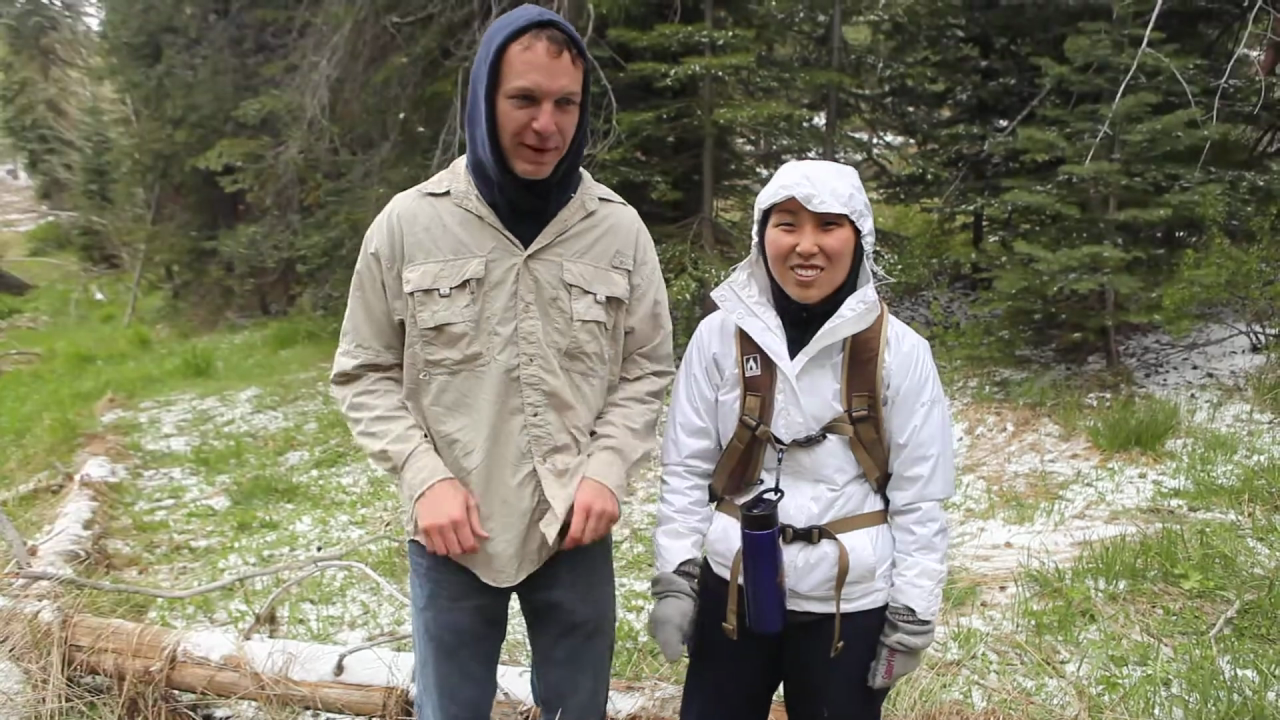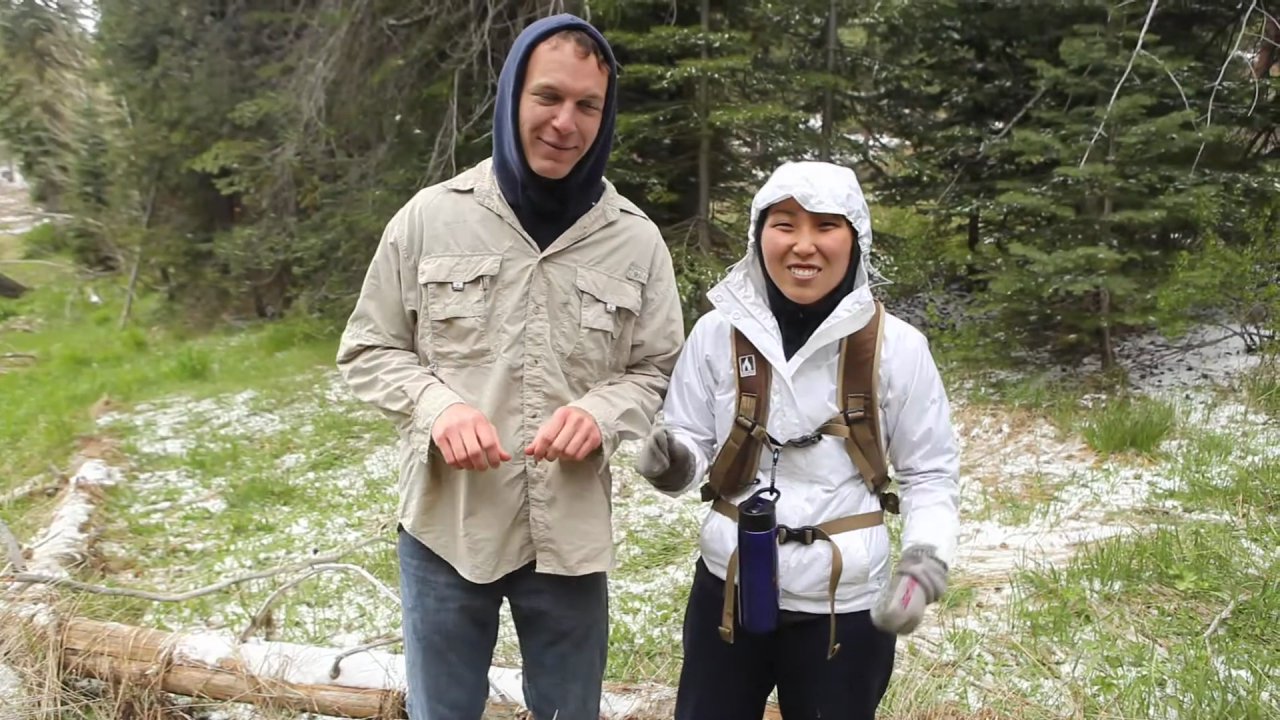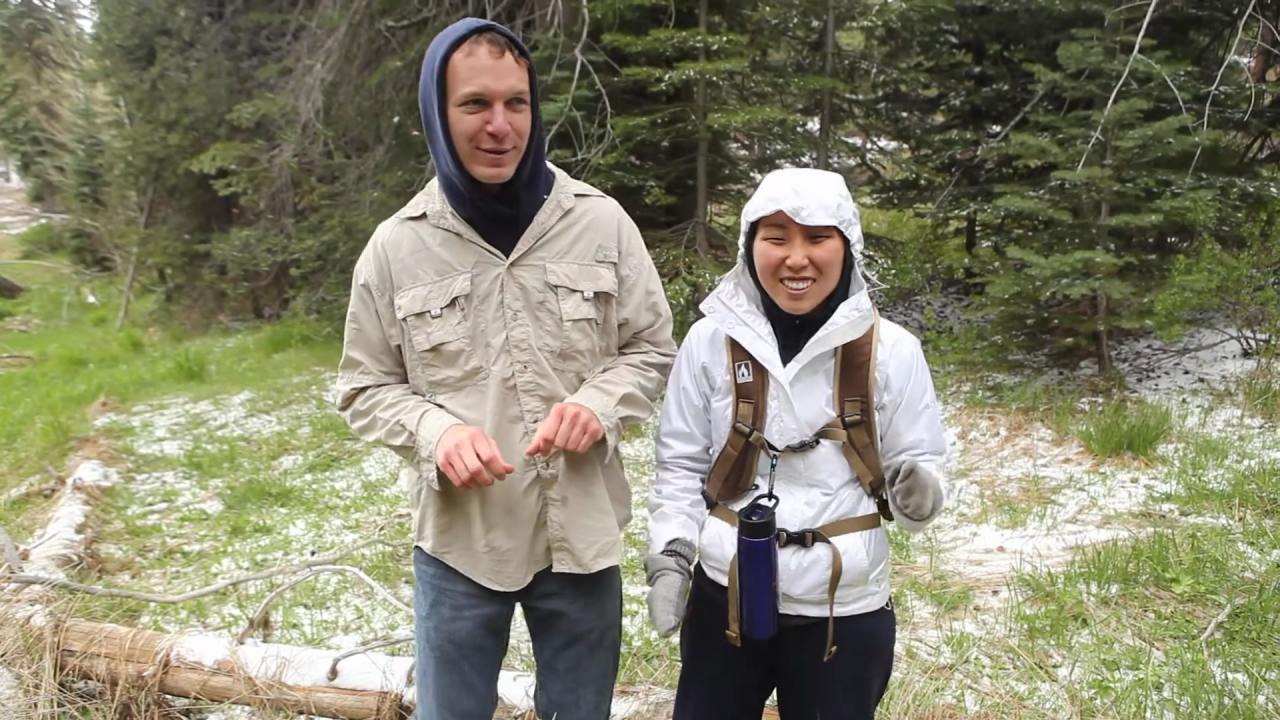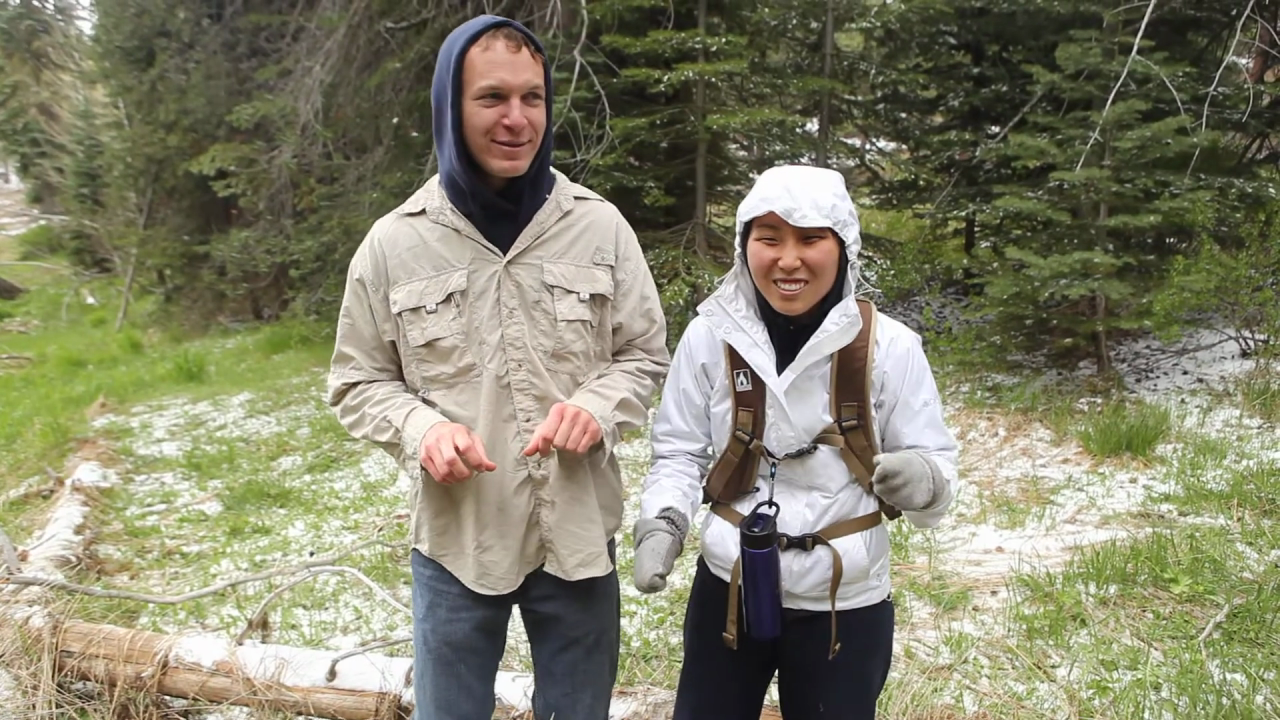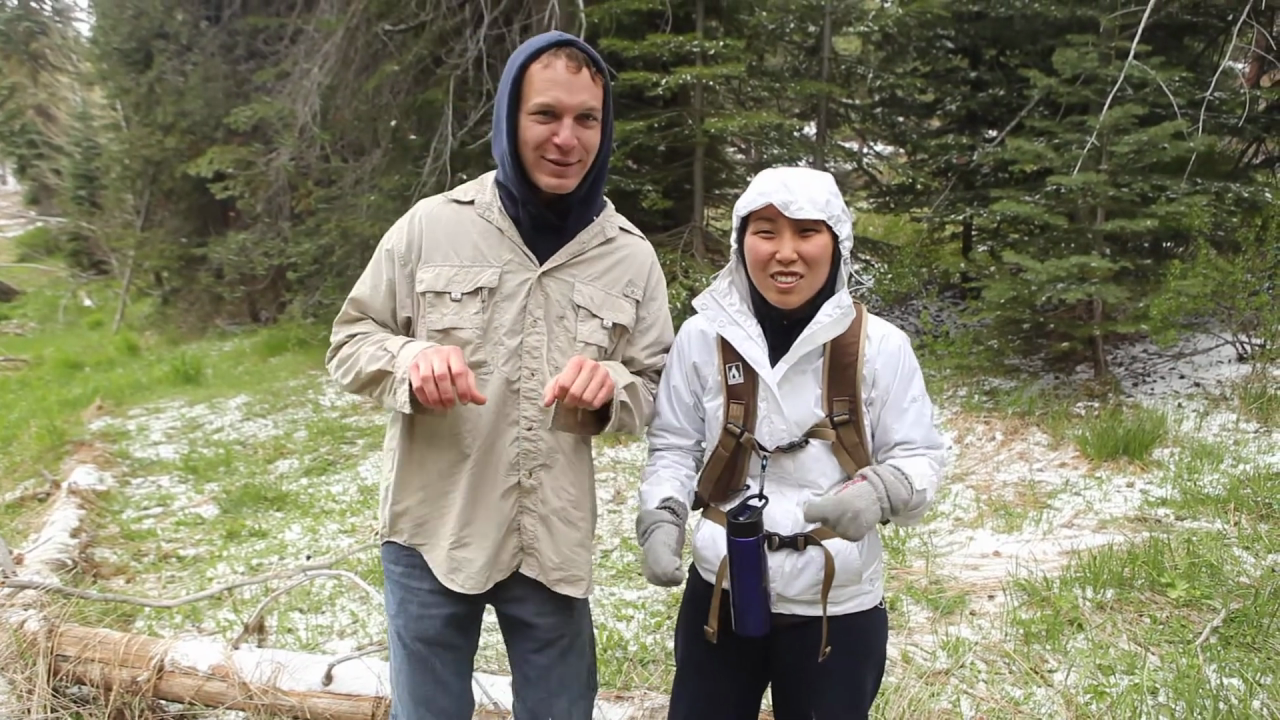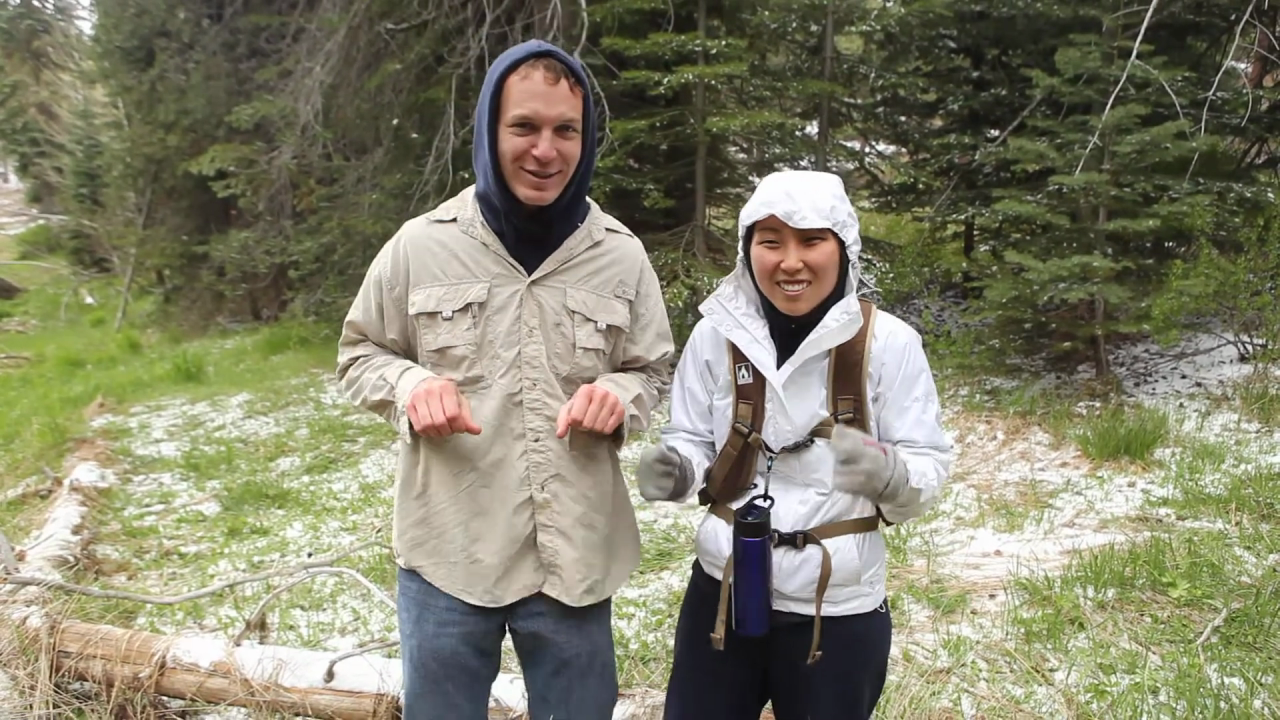
dt=0.7s
person 1, frame 1
left shoulder: (618, 228)
right shoulder: (408, 222)
left elbow: (648, 371)
right elbow: (363, 373)
left wrist: (607, 465)
right wrist: (425, 473)
left hip: (574, 531)
right hip: (454, 534)
person 1, frame 2
left shoulder: (635, 240)
right shoulder: (430, 216)
left elbow: (659, 372)
right elbow: (369, 349)
left wrist: (600, 413)
right wrist: (437, 404)
left hip: (568, 531)
right hip: (444, 526)
person 1, frame 3
left shoulder: (601, 222)
right shoulder: (396, 247)
left elbow: (651, 350)
right elbow: (366, 388)
left wrist: (599, 404)
right wrist: (435, 432)
left hip: (581, 532)
right hip: (458, 539)
person 1, frame 4
left shoulder: (600, 227)
right shoulder: (394, 242)
left elbow: (645, 356)
right elbow: (357, 382)
left wrist: (598, 406)
right wrist: (420, 428)
left hip: (577, 536)
right hip: (454, 540)
person 1, frame 5
left shoulder: (631, 257)
right shoulder: (430, 226)
left elbow: (652, 387)
right elbow: (349, 342)
left wrist: (610, 387)
right wrist: (410, 358)
left hip: (554, 540)
right hip: (431, 532)
person 1, frame 6
left shoulder: (620, 255)
right shoulder: (419, 246)
left elbow: (652, 375)
right elbow: (359, 356)
left wrist: (617, 399)
right wrist: (409, 386)
left hip: (575, 558)
right hip: (445, 553)
person 2, frame 1
left shoulder: (899, 349)
right shoulder: (722, 333)
left elbow: (920, 495)
right elbow: (688, 465)
left wrist: (912, 616)
right wrist: (675, 577)
left hip: (849, 603)
right hip: (733, 587)
person 2, frame 2
left shoulder: (895, 348)
right shoulder: (718, 332)
left elbow: (931, 474)
right elbow: (689, 441)
left wrist: (924, 561)
right wrist: (670, 461)
left hip: (845, 602)
right hip: (729, 586)
person 2, frame 3
left shoulder: (890, 350)
right shoulder: (712, 338)
left elbow: (915, 480)
right elbow: (681, 464)
left wrist: (917, 494)
right wrist: (669, 557)
left hip: (844, 607)
right hip: (727, 594)
person 2, frame 4
left shoulder: (889, 347)
right shoulder: (711, 335)
left elbow: (934, 459)
right elbow: (679, 452)
left wrist: (918, 478)
right wrist: (660, 524)
left hip: (845, 601)
right hip: (729, 586)
person 2, frame 5
left shoulder: (879, 345)
right shoulder: (704, 335)
left elbow: (919, 456)
right elbow: (674, 446)
left wrist: (880, 491)
right wrist: (660, 516)
left hip: (838, 606)
right hip: (722, 592)
person 2, frame 6
left shoulder: (888, 343)
right shoulder: (716, 334)
left elbow: (928, 467)
right elbow: (692, 441)
left wrist: (884, 474)
right wrist: (671, 468)
left hip: (838, 605)
right hip: (725, 588)
